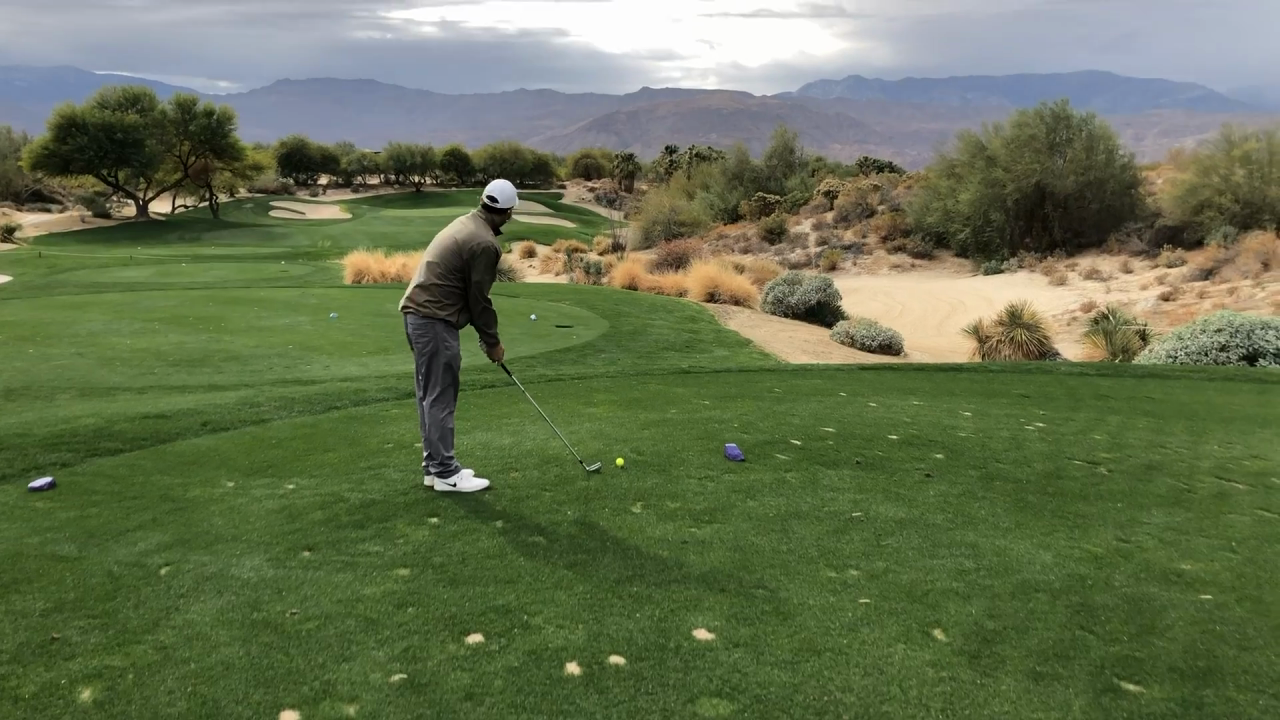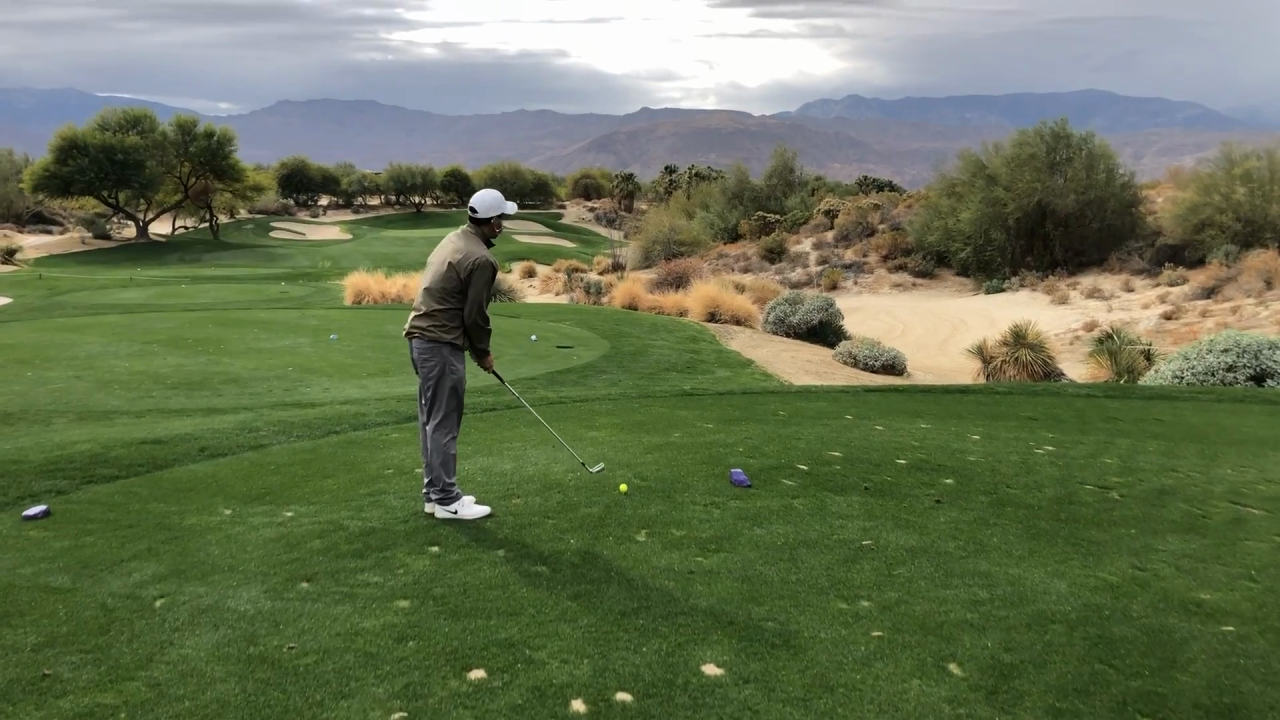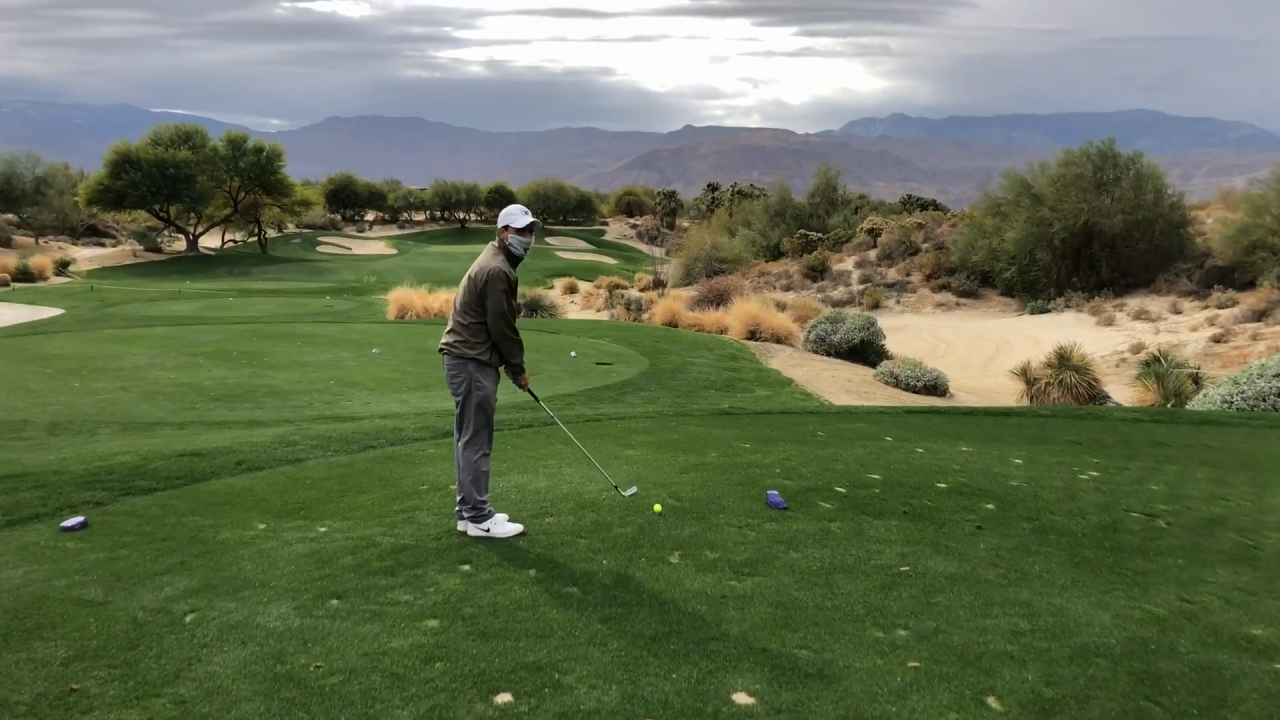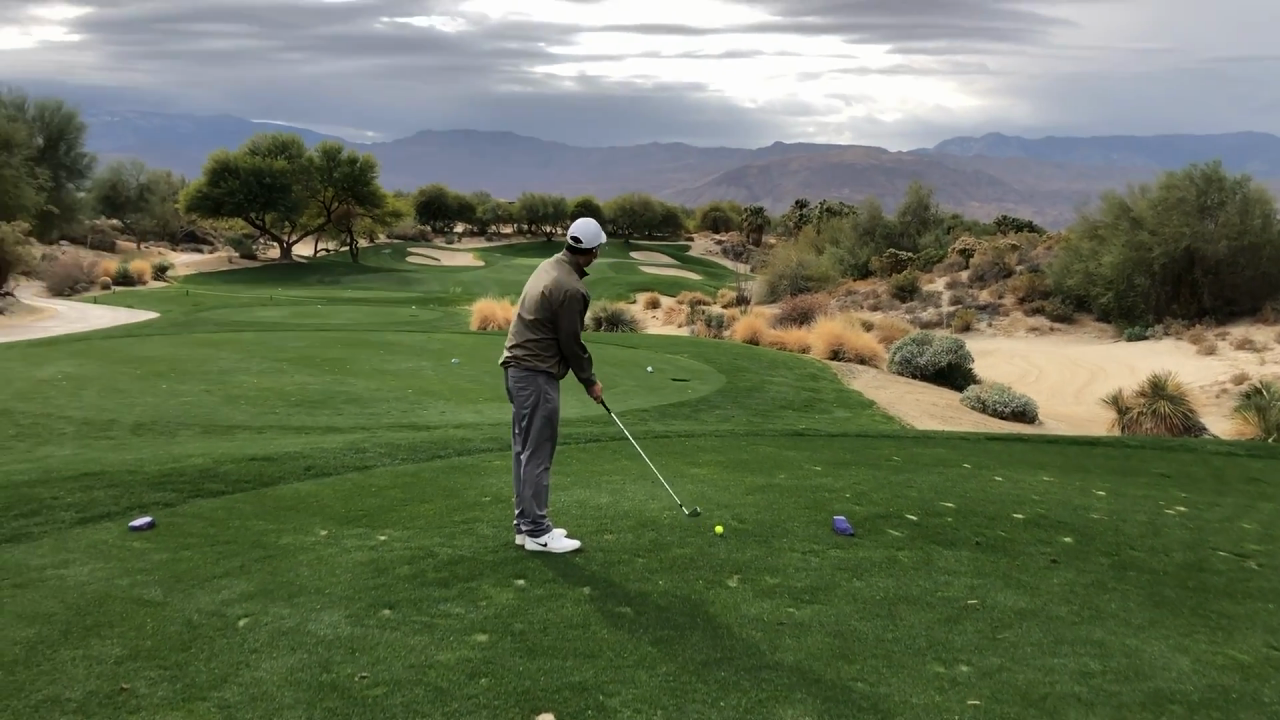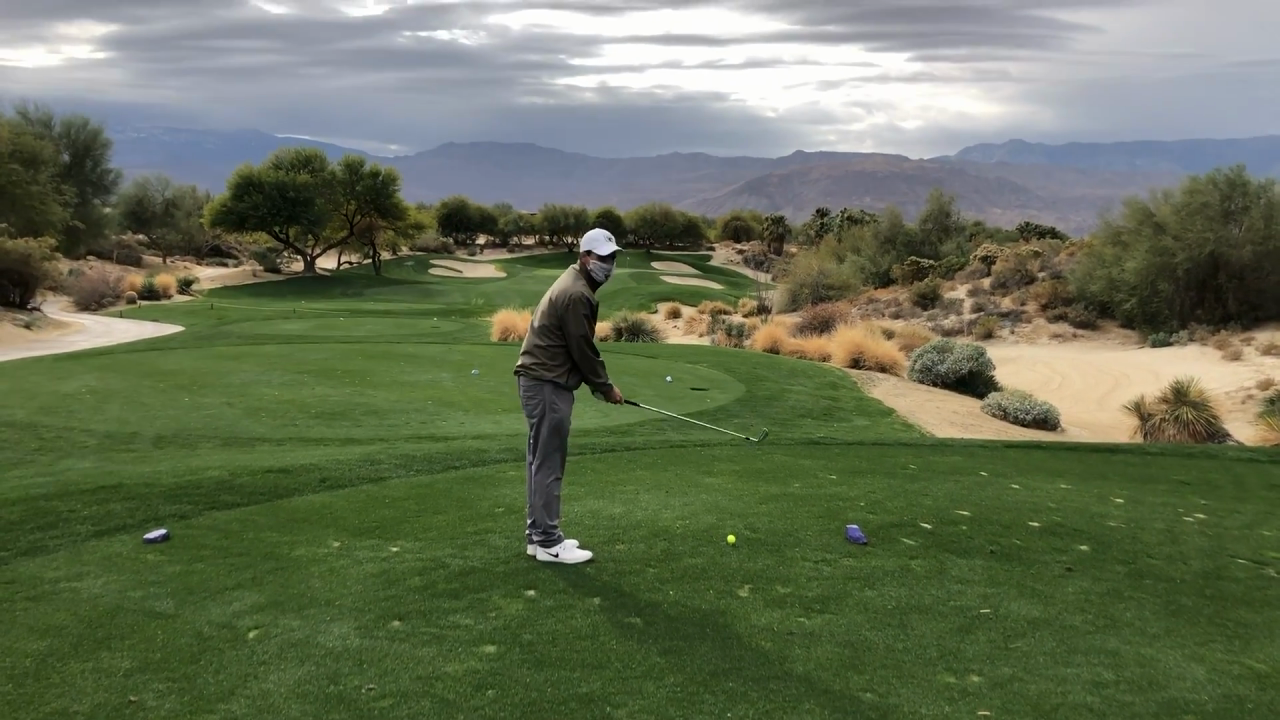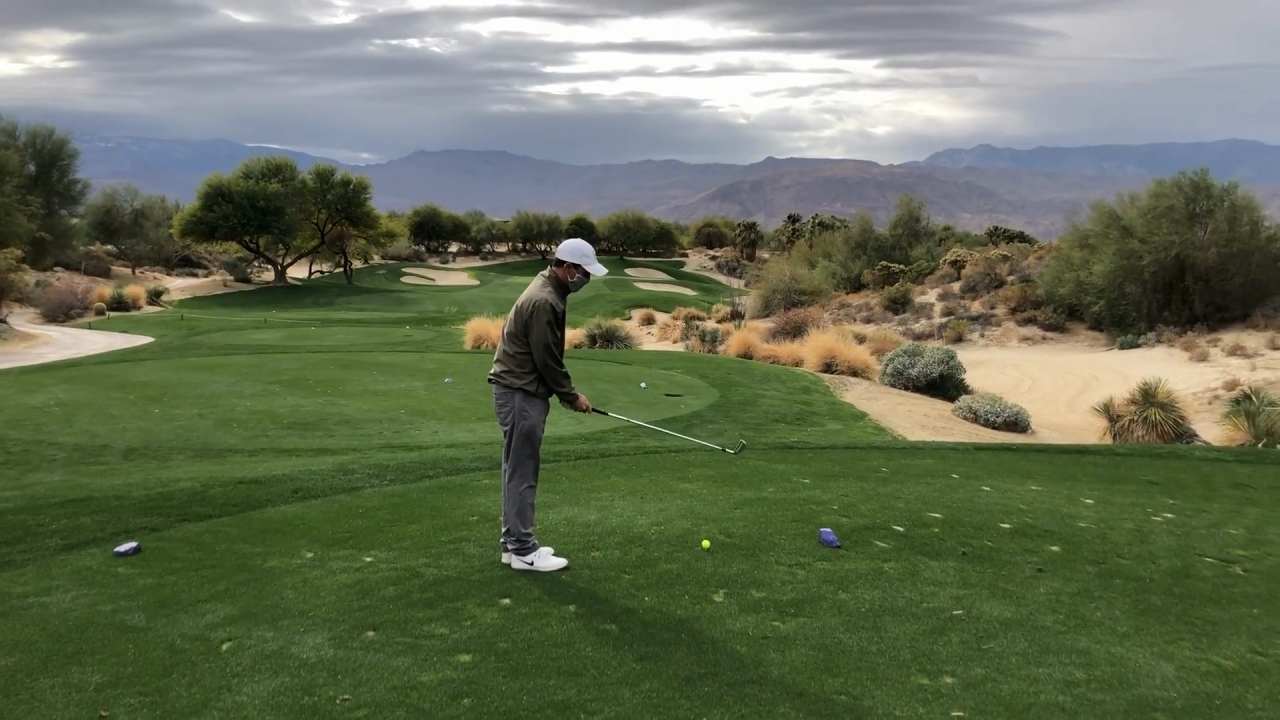
dt=0.5s
person 1, frame 1
left shoulder: (466, 222)
right shoulder: (485, 243)
right elbow: (478, 297)
left wrist: (486, 335)
right wrist: (492, 341)
left hip: (419, 313)
right hip: (435, 320)
left knee: (431, 395)
right knee: (441, 398)
left ankle: (435, 465)
right ankle: (444, 473)
person 1, frame 2
left shoulder: (454, 239)
right shoulder: (481, 259)
right elbow: (474, 314)
left wrist: (477, 349)
right wrist: (483, 353)
left hip: (423, 337)
right hip: (441, 345)
left knee: (433, 420)
right knee: (444, 423)
left ankle: (436, 492)
right ankle: (445, 500)
person 1, frame 3
left shoulder: (495, 262)
right shoulder: (497, 271)
right elbow: (501, 328)
left wrist: (511, 366)
right wrist: (518, 369)
left hip: (467, 358)
right hip: (472, 362)
left knee: (469, 438)
right knee: (476, 441)
left ankle: (469, 509)
right ankle: (478, 518)
person 1, frame 4
left shoulder: (550, 267)
right shoulder: (572, 289)
right elbow: (571, 343)
left wrist: (585, 377)
right wrist: (589, 381)
left hip: (520, 368)
right hip: (537, 376)
left knee: (526, 450)
right knee: (538, 454)
left ankle: (527, 523)
right ankle: (536, 532)
person 1, frame 5
left shoulder: (574, 284)
right shoulder: (579, 294)
right elbow: (583, 350)
left wrist: (597, 383)
right wrist: (606, 386)
left hip: (542, 381)
right hip: (548, 385)
left knee: (541, 461)
right knee: (549, 464)
left ankle: (539, 534)
right ankle: (548, 543)
person 1, frame 6
left shoulder: (548, 290)
right shoulder: (544, 301)
right elbow: (547, 359)
left wrist: (566, 392)
right wrist: (571, 395)
left hip: (522, 390)
right hip: (520, 393)
left knee: (518, 469)
right knee: (522, 471)
left ankle: (513, 542)
right ankle: (523, 551)
